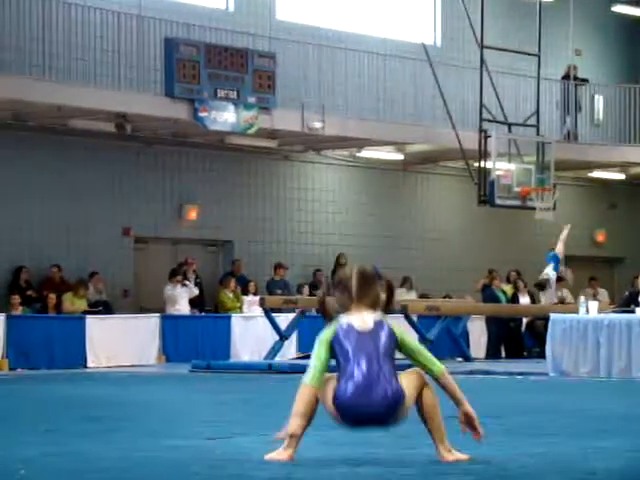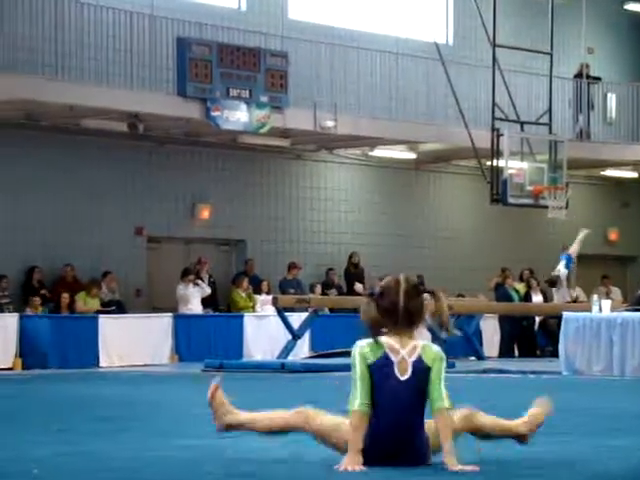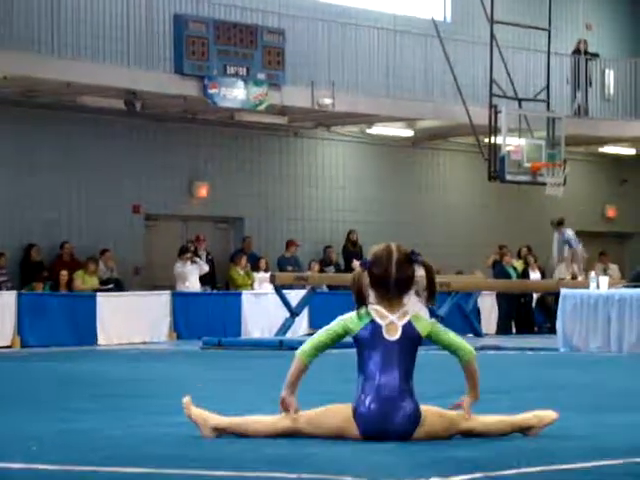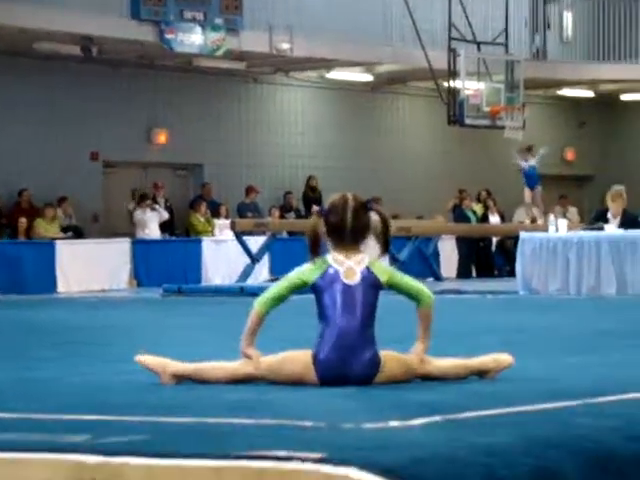
dt=0.5s
person 1, frame 1
left shoulder: (330, 331)
right shoulder: (391, 329)
left elbow: (312, 378)
right elbow: (436, 368)
left wrist: (296, 419)
right wrist: (463, 405)
left hip: (349, 409)
right hip: (387, 409)
left knee: (317, 382)
right knee: (418, 375)
left ankle: (288, 449)
right ankle: (444, 449)
person 1, frame 2
left shoulder: (365, 350)
right shoulder: (433, 355)
left elbow: (361, 405)
right elbow: (442, 406)
left wrist: (353, 453)
right wrist: (450, 457)
left hip: (374, 450)
right hip: (415, 455)
left knee: (303, 416)
right knee: (466, 416)
left ankle: (232, 417)
right ankle: (520, 428)
person 1, frame 3
left shoulder: (355, 320)
right shoulder: (420, 322)
left elbow: (305, 351)
right elbow: (466, 352)
left wrist: (288, 394)
right wrist: (471, 397)
left hip: (365, 419)
right hip: (407, 420)
left knee: (291, 422)
right knee: (464, 422)
left ankle: (216, 423)
right ankle: (528, 421)
person 1, frame 4
left shoulder: (315, 269)
right shoulder: (378, 270)
left elbow: (264, 301)
right elbow: (425, 297)
left wrist: (247, 345)
right wrist: (422, 344)
left hip: (324, 366)
right hip: (368, 366)
left knee: (251, 368)
right knee: (422, 365)
left ankle: (176, 369)
right ankle: (484, 364)
